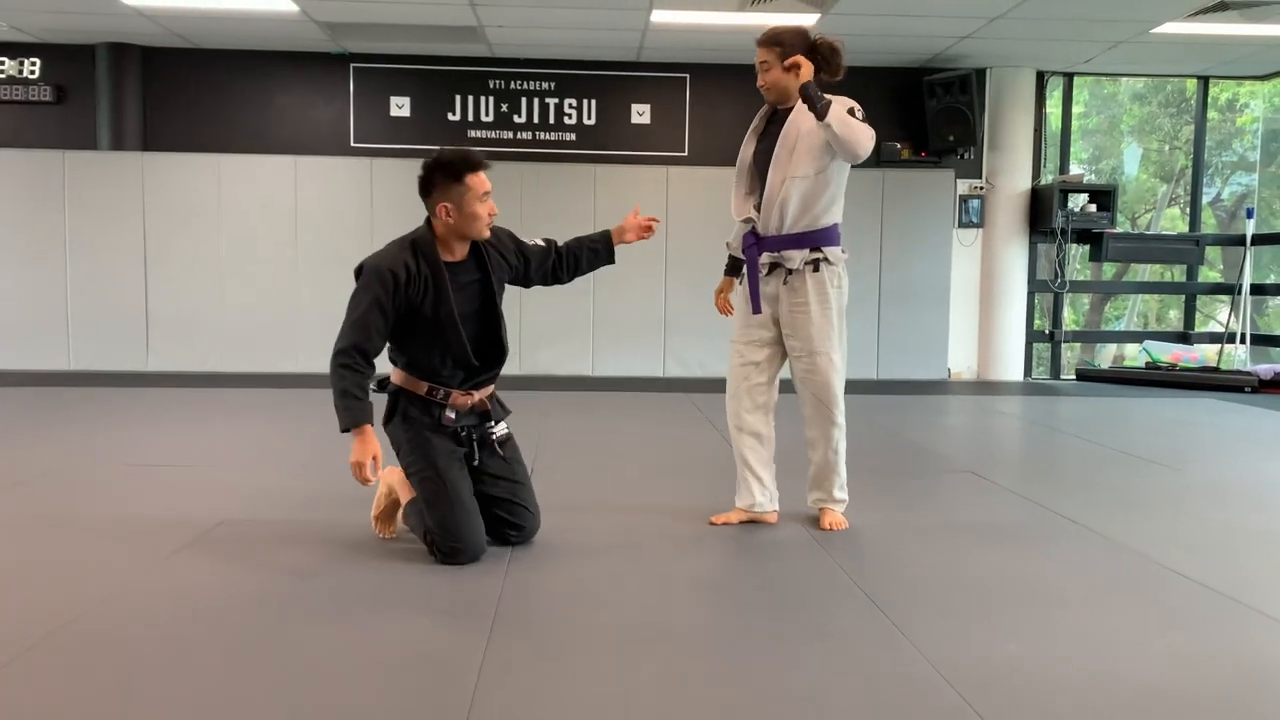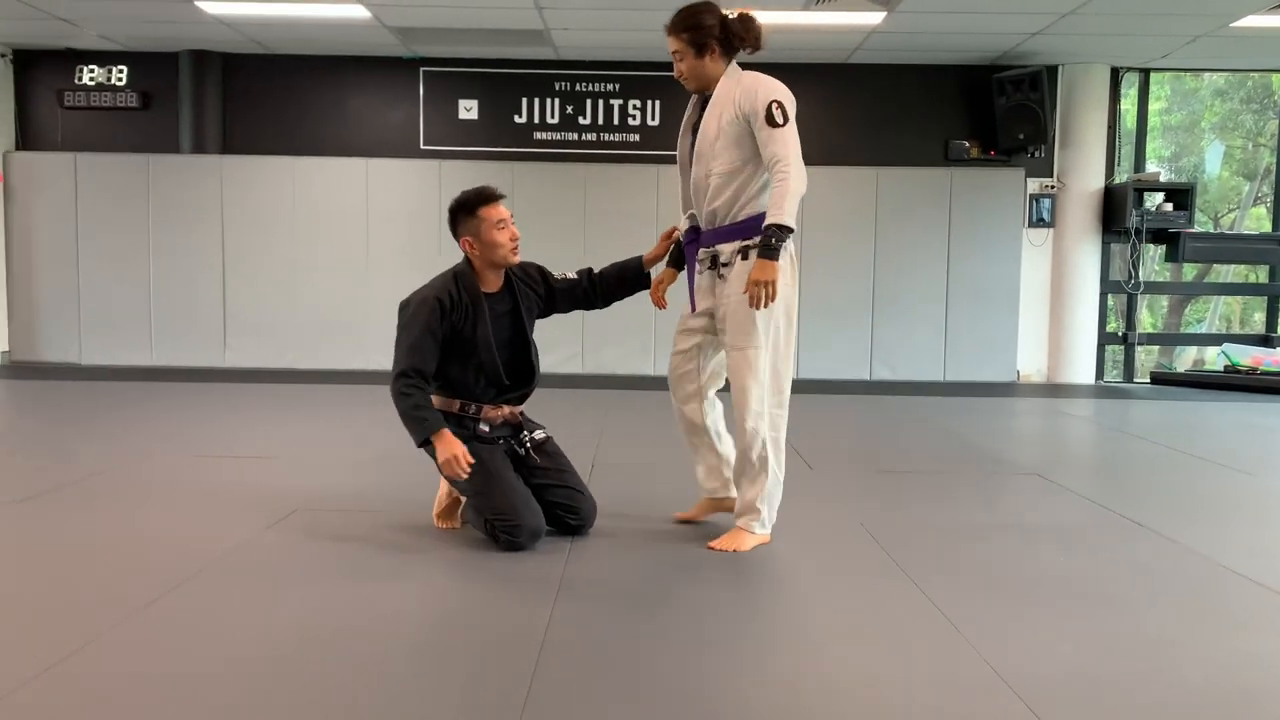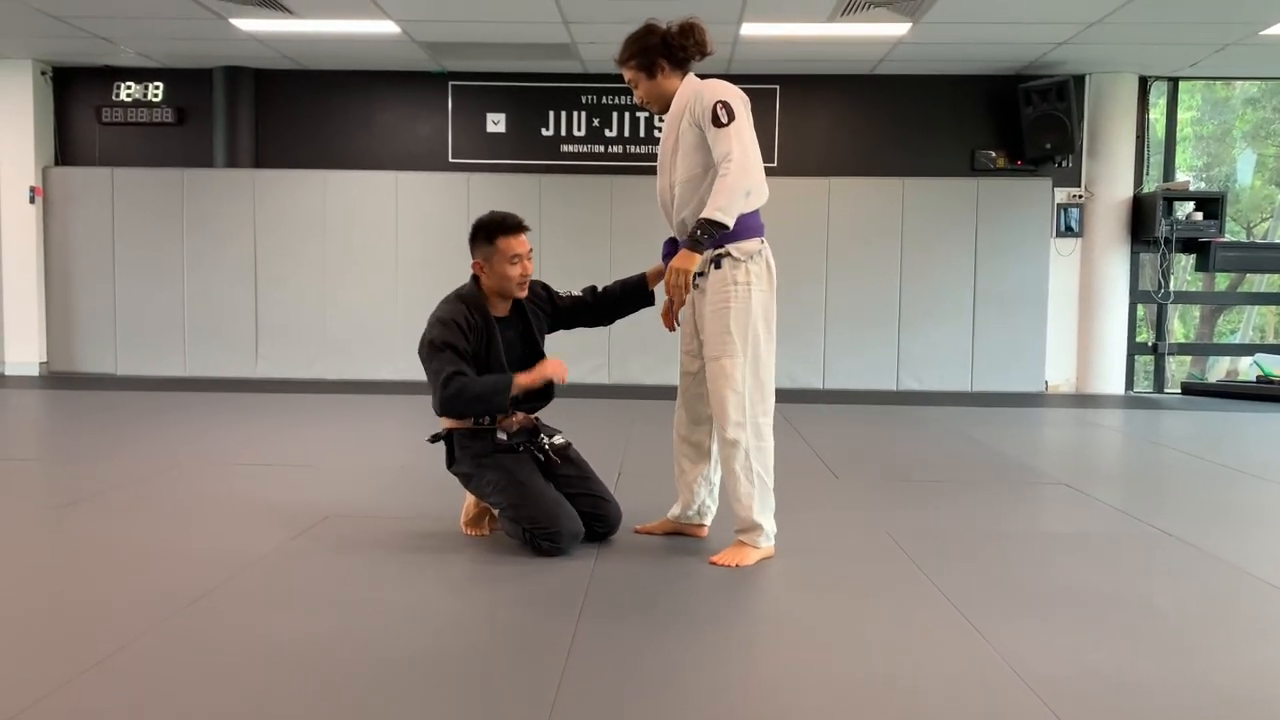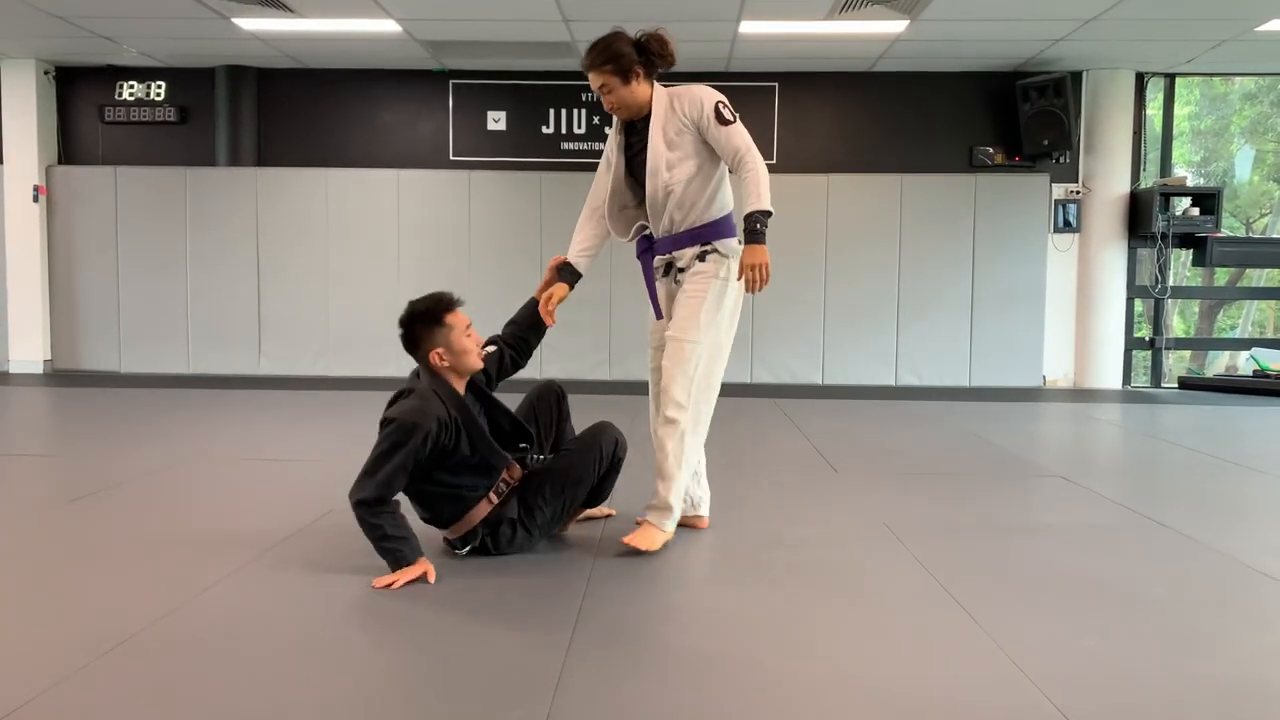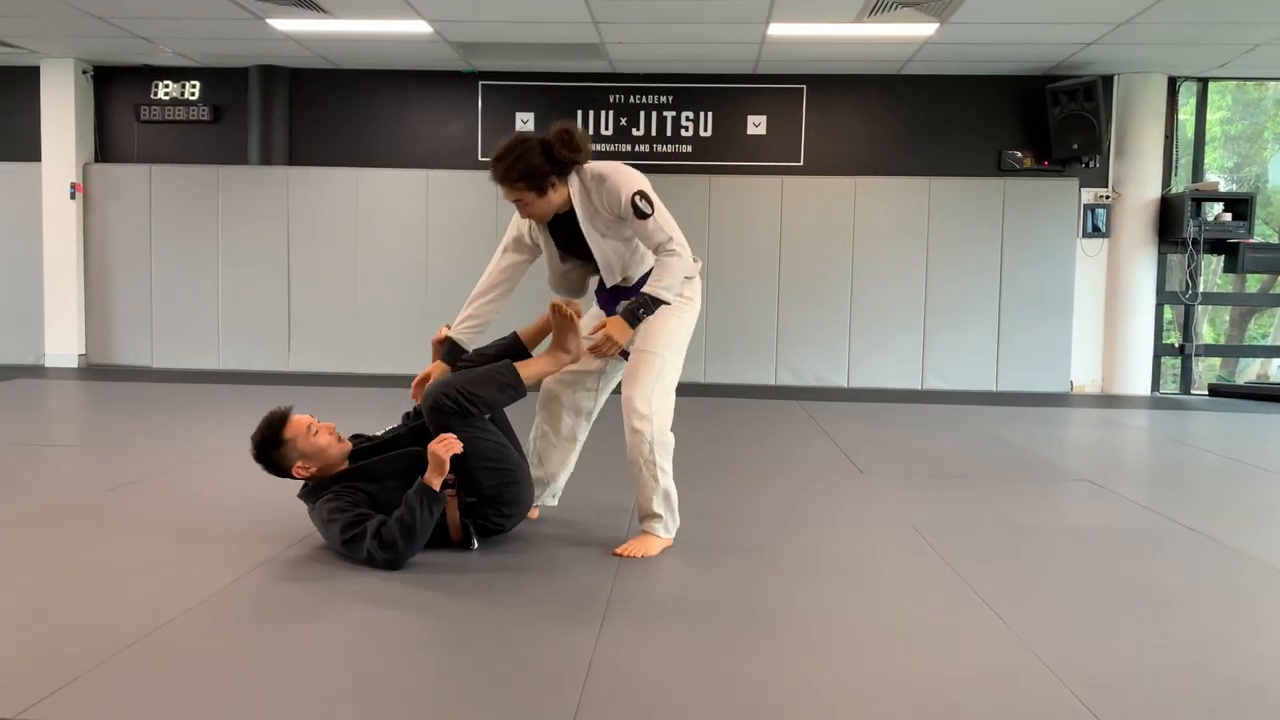
dt=1s
person 1, frame 1
left shoulder: (838, 111)
right shoulder: (765, 122)
left elbow: (860, 147)
left wrist: (811, 93)
right wrist: (732, 269)
left hip: (811, 266)
right hip: (762, 268)
left knee: (821, 387)
right knee: (747, 385)
left ankle: (829, 499)
right ankle: (757, 500)
person 1, frame 2
left shoulder: (760, 92)
right shoulder: (702, 107)
left elbow: (788, 174)
left wrist: (769, 252)
right wrist: (673, 263)
left hip: (752, 256)
right hip: (712, 260)
left knee: (755, 390)
right knee: (686, 374)
left ankle: (755, 518)
right ankle: (721, 485)
person 1, frame 3
left shoulder: (714, 96)
right shoulder: (680, 116)
left elbow: (739, 173)
left wrist: (693, 245)
right wrist: (676, 285)
left hip: (735, 263)
right hip: (704, 267)
left knee: (737, 401)
right knee: (695, 398)
left ankle: (757, 533)
right ankle: (693, 511)
person 1, frame 4
left shoulder: (696, 102)
right shoulder: (620, 136)
left elbow: (750, 164)
right elbow: (598, 211)
left wrist: (755, 235)
right wrist: (566, 278)
left hip: (711, 259)
right hip: (665, 267)
left knee: (681, 390)
right knee: (664, 391)
left ankle: (665, 512)
right ankle: (690, 505)
person 1, frame 5
left shoulder: (615, 184)
right shoulder: (531, 223)
left elbow: (675, 252)
right elbow: (492, 288)
left wrist: (631, 317)
right wrist: (447, 358)
left hip: (667, 289)
right hip: (617, 296)
left knee: (641, 401)
right knee: (562, 389)
left ankle: (658, 525)
right ankle: (531, 495)
person 2, frame 1
left shoulder: (496, 246)
right shoulder: (393, 269)
left elbow: (554, 264)
right elbow: (351, 356)
left wrist: (615, 238)
right wrist: (362, 433)
left hip: (482, 413)
right hip: (424, 418)
left knee: (521, 527)
right knee: (463, 548)
left ankle: (437, 490)
right ankle: (403, 490)
person 2, frame 2
left shoulder: (527, 281)
right shoulder: (438, 299)
left elbow: (591, 289)
right elbow: (408, 379)
left wrist: (653, 258)
right wrist: (440, 437)
left hip: (514, 425)
right hip: (463, 432)
left knee: (579, 516)
right knee: (523, 530)
left ankle: (488, 490)
right ankle: (463, 496)
person 2, frame 3
left shoulder: (532, 297)
right shoulder: (450, 321)
left elbow: (597, 306)
right elbow: (452, 397)
left wrist: (659, 274)
right wrist: (526, 379)
left hip: (529, 433)
right hip: (481, 446)
left knee: (605, 521)
right knee: (561, 534)
left ankle: (507, 498)
right ankle: (490, 502)
person 2, frame 4
left shoulder: (456, 375)
right shoulder: (418, 418)
left elbow: (510, 350)
right elbow: (369, 497)
left wrist: (546, 288)
right wrist: (409, 560)
left hip: (501, 480)
right hip: (499, 527)
left knee: (550, 395)
right knee: (606, 438)
left ankle: (569, 501)
right ankle: (570, 512)
person 2, frame 5
left shoulder: (354, 451)
right shoulder: (333, 509)
left elbow: (419, 425)
right elbow: (389, 550)
right wrist: (432, 480)
right hip: (495, 502)
left knee: (465, 373)
right knee: (443, 400)
left ankle: (560, 329)
right ankle: (557, 355)
